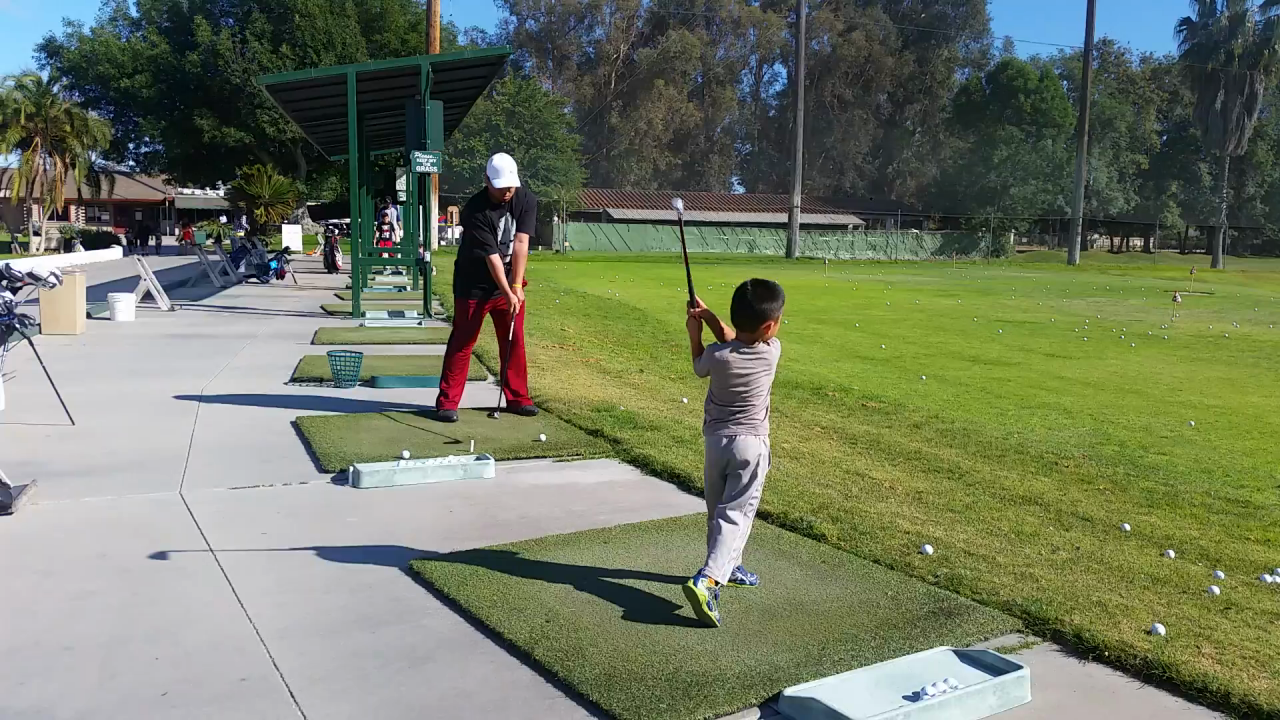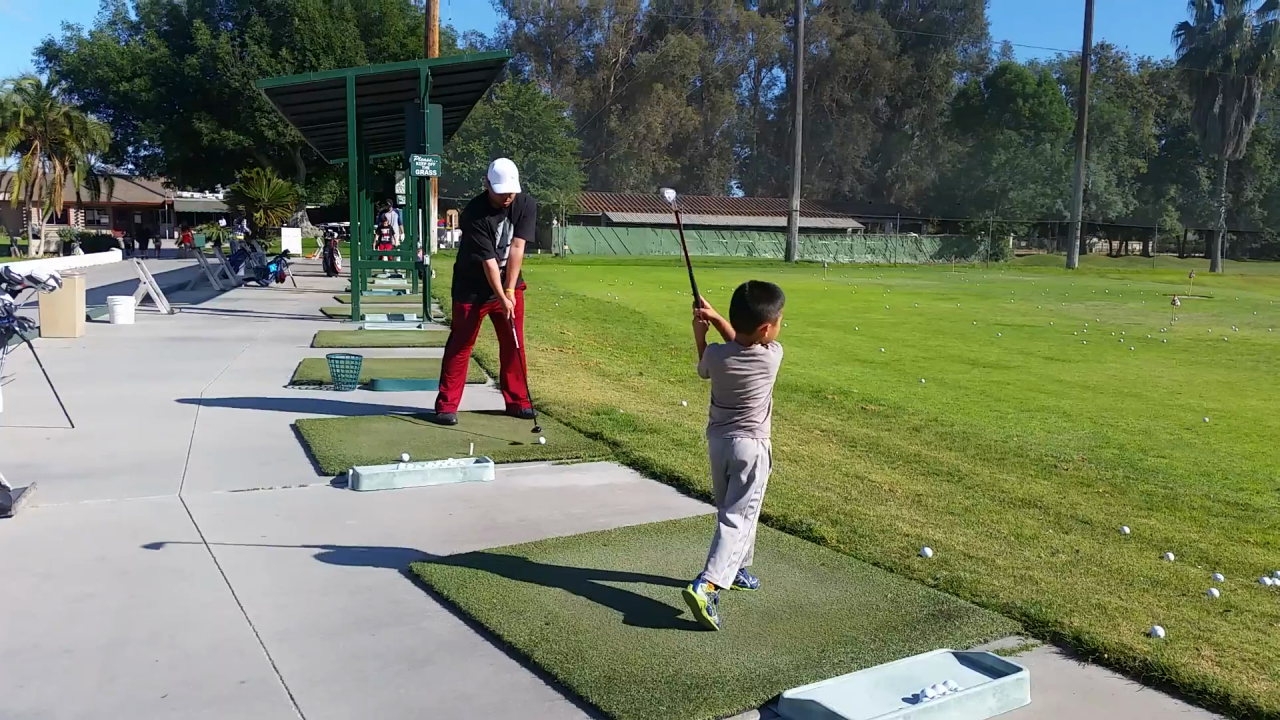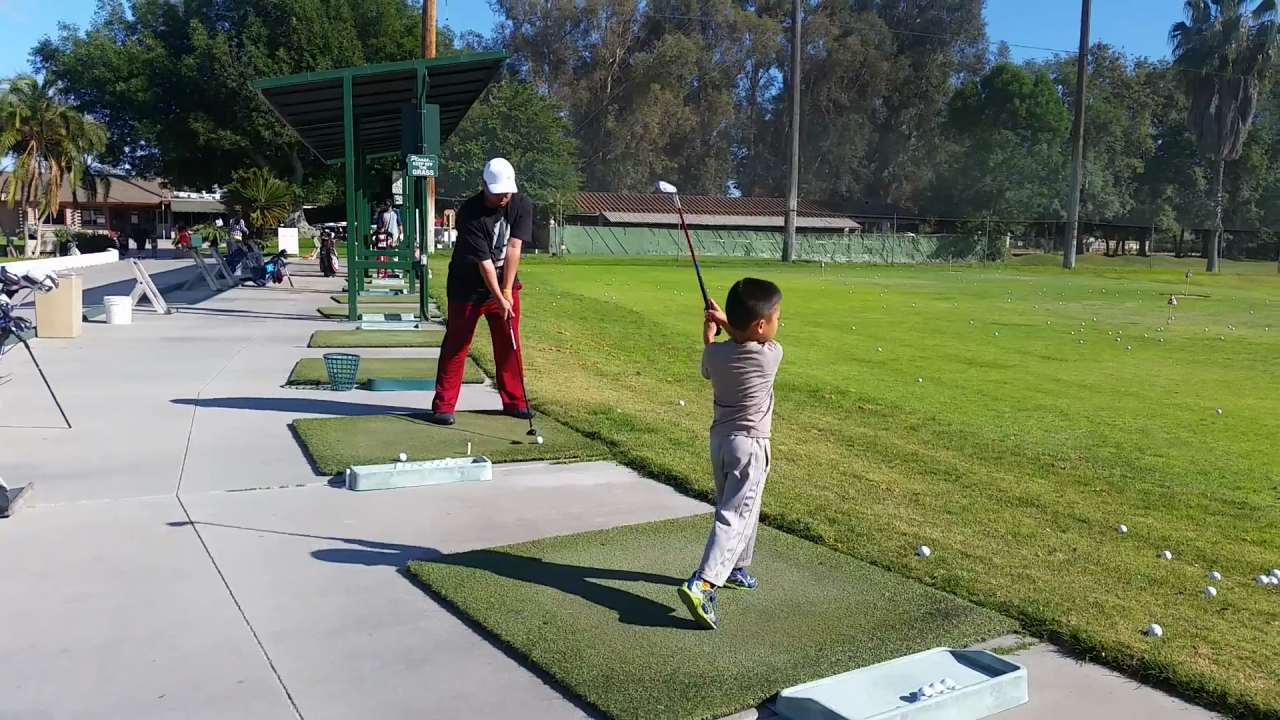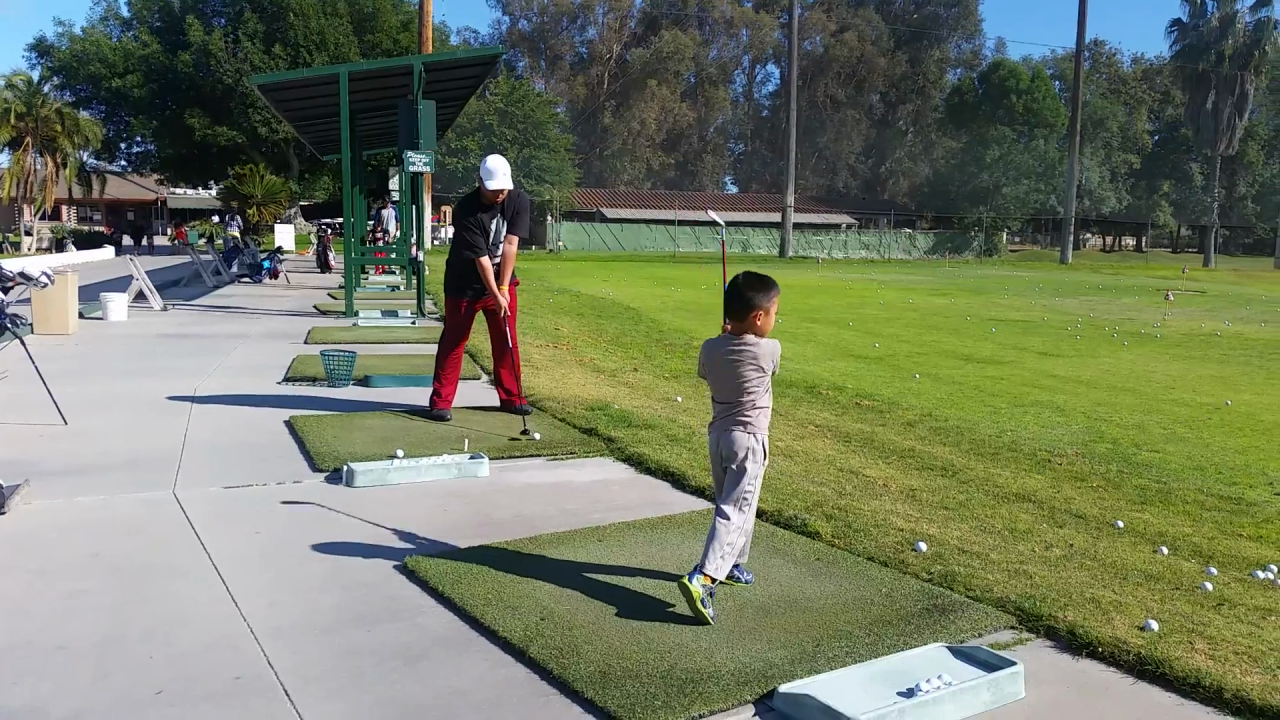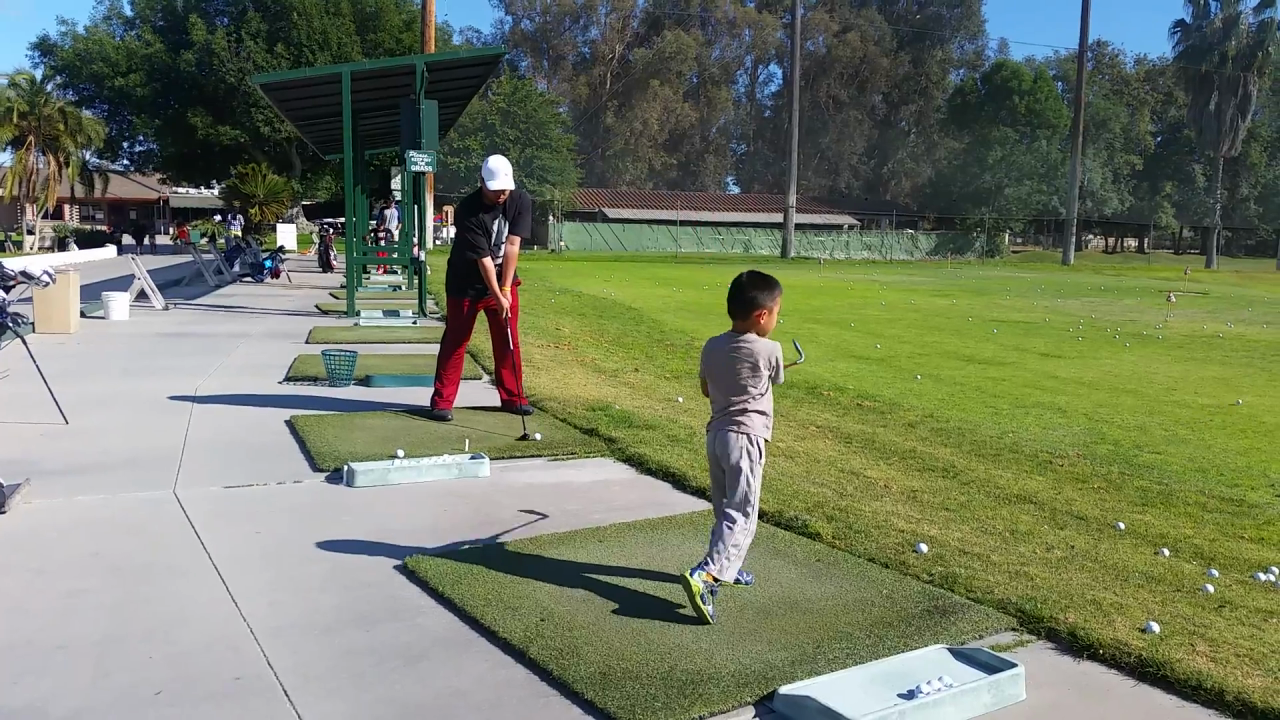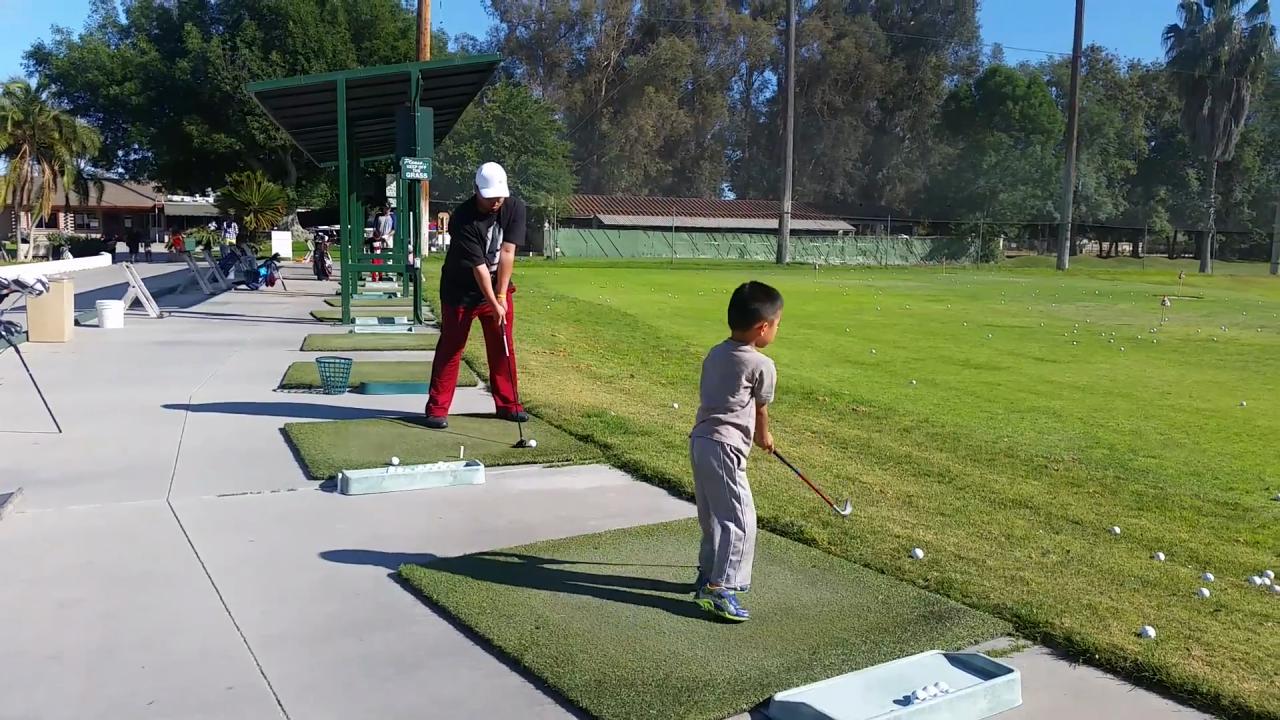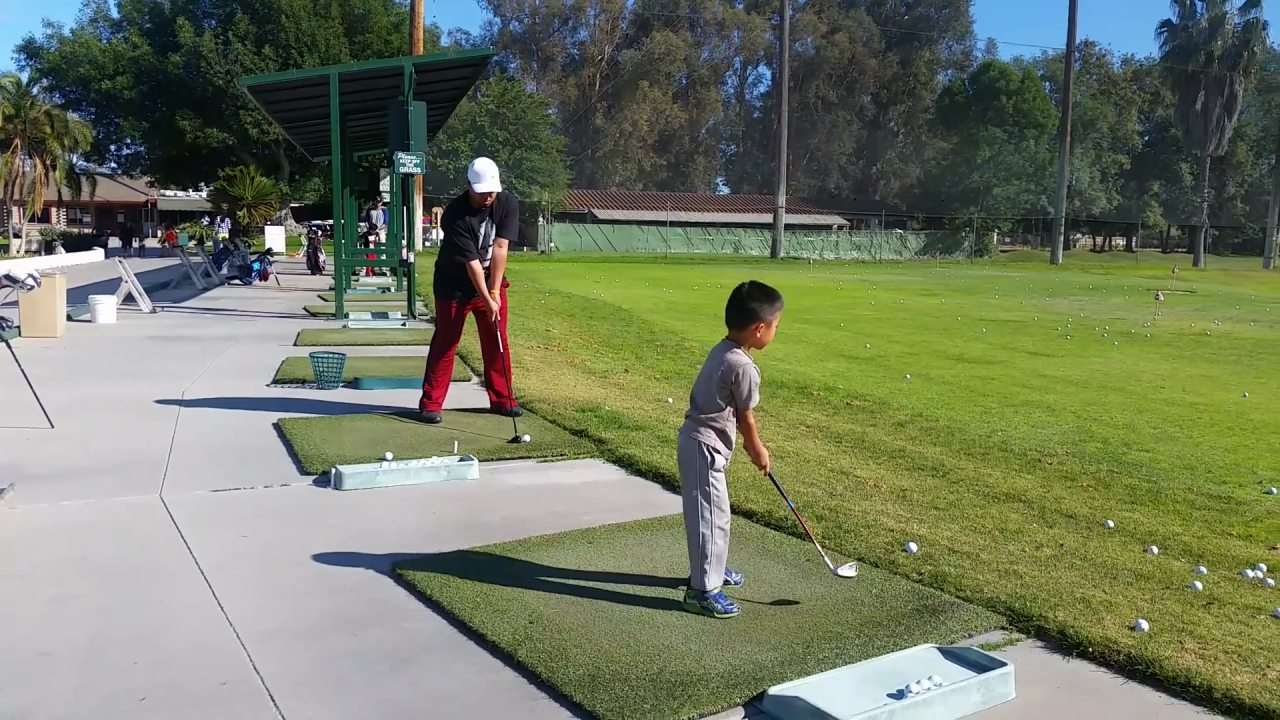
dt=0.2s
person 1, frame 1
left shoulder: (716, 356)
right shoulder: (772, 351)
left elbow: (700, 367)
left wrist: (695, 333)
right wrist: (710, 316)
left hip: (716, 440)
right hip: (751, 445)
left knee: (718, 510)
right knee: (736, 515)
left ankle: (726, 567)
right ankle: (708, 579)
person 1, frame 2
left shoulder: (714, 356)
right shoulder: (773, 355)
left wrist: (700, 334)
right wrist: (717, 319)
left hip: (719, 442)
right hip: (752, 447)
left knee: (730, 511)
right knee: (739, 517)
left ankle: (732, 569)
right ankle: (707, 585)
person 1, frame 3
left shoulder: (713, 354)
right shoulder: (772, 355)
left wrist: (709, 331)
right wrist: (725, 322)
left hip: (720, 440)
right hip: (749, 445)
left knee: (733, 509)
right knee: (736, 516)
left ankle: (730, 568)
right ankle: (702, 583)
person 1, frame 4
left shoulder: (710, 349)
right shoulder: (770, 350)
right wrist: (734, 334)
left hip: (718, 435)
right hip: (748, 439)
left knee: (730, 506)
right knee: (735, 512)
left ankle: (727, 564)
right ankle: (703, 577)
person 1, frame 5
left shoulder: (712, 347)
right shoulder: (771, 351)
left hip: (717, 434)
right hip: (744, 440)
left knee: (727, 509)
right knee: (741, 514)
left ankle: (726, 566)
right ankle: (706, 574)
person 1, frame 6
left shoulder: (715, 354)
right shoulder: (762, 366)
right elbow: (760, 412)
right wrist: (764, 438)
left hip: (703, 442)
right hip: (723, 449)
left knee: (716, 516)
right knee: (740, 520)
left ankle: (713, 574)
right ankle: (716, 587)
person 1, frame 7
left shoulder: (722, 352)
right shoulder: (745, 368)
right elbow: (745, 419)
left wrist: (754, 443)
right wrist: (757, 452)
left hip: (697, 441)
right hip: (706, 448)
left knee: (714, 514)
right knee: (711, 518)
left ankle: (710, 569)
right ankle: (702, 590)
person 2, frame 1
left shoulder: (526, 200)
right shoulder: (475, 210)
left elbow: (521, 243)
right elbow: (491, 256)
left wrist: (517, 286)
right wrist: (507, 293)
left hip: (511, 282)
right hip: (474, 285)
left knee: (515, 341)
right knee: (462, 341)
left ankle: (517, 397)
right ankle: (447, 402)
person 2, frame 2
left shoulder: (526, 205)
right shoulder: (474, 214)
left elbow: (517, 248)
right elbow: (488, 260)
left wrist: (510, 290)
right wrist: (501, 297)
left hip: (509, 285)
right hip: (472, 288)
left knee: (514, 344)
right knee: (460, 344)
left ankle: (517, 400)
right ankle: (446, 404)
person 2, frame 3
left shoulder: (522, 205)
right shoulder: (469, 214)
left elbow: (513, 248)
right elbow: (483, 261)
left wrist: (507, 291)
right wrist: (498, 297)
left hip: (505, 285)
right hip: (468, 288)
left knee: (509, 343)
right knee: (456, 344)
left ankle: (514, 400)
right ankle: (443, 404)
person 2, frame 4
left shoulder: (519, 201)
right shoulder: (466, 211)
left elbow: (510, 245)
right elbow: (480, 257)
left wrist: (504, 287)
right wrist: (495, 294)
left hip: (502, 281)
right hip: (465, 284)
left knee: (507, 340)
right knee: (453, 341)
left ankle: (510, 397)
right ankle: (440, 400)
person 2, frame 5
left shoulder: (521, 201)
right shoulder: (468, 211)
left elbow: (512, 245)
right elbow: (483, 258)
left wrist: (506, 289)
right wrist: (497, 296)
left hip: (504, 281)
right hip: (466, 284)
left knee: (508, 340)
right knee: (456, 340)
left ankle: (512, 397)
right ankle: (442, 400)
person 2, frame 6
left shoulder: (516, 208)
right shoulder: (462, 219)
left elbow: (507, 253)
right elbow: (478, 266)
left wrist: (501, 296)
right wrist: (493, 303)
left hip: (498, 287)
right hip: (461, 290)
left knee: (503, 347)
right knee: (451, 347)
left ankle: (507, 403)
right ankle: (437, 408)
person 2, frame 7
left shoulder: (508, 204)
right shoulder: (455, 215)
left elbow: (500, 249)
right elbow: (471, 261)
left wrist: (495, 292)
right wrist: (486, 299)
left hip: (492, 282)
right hip: (454, 286)
left knee: (497, 341)
right knee: (444, 342)
left ankle: (501, 398)
right ankle: (431, 402)
